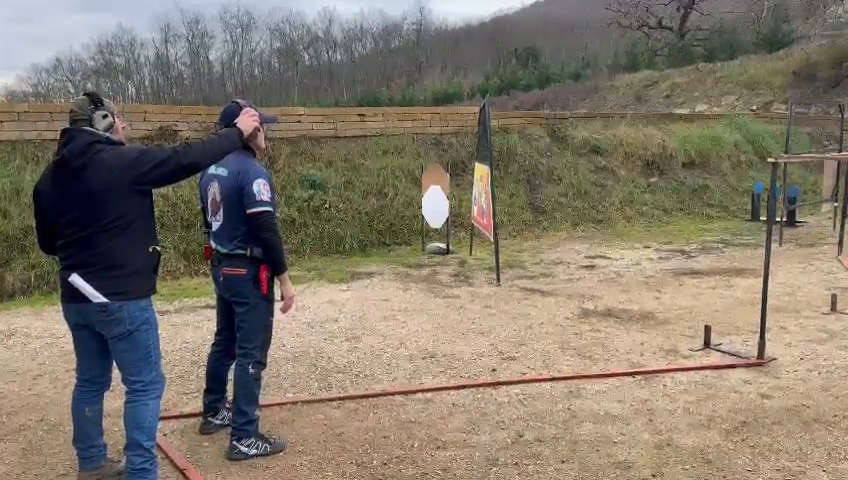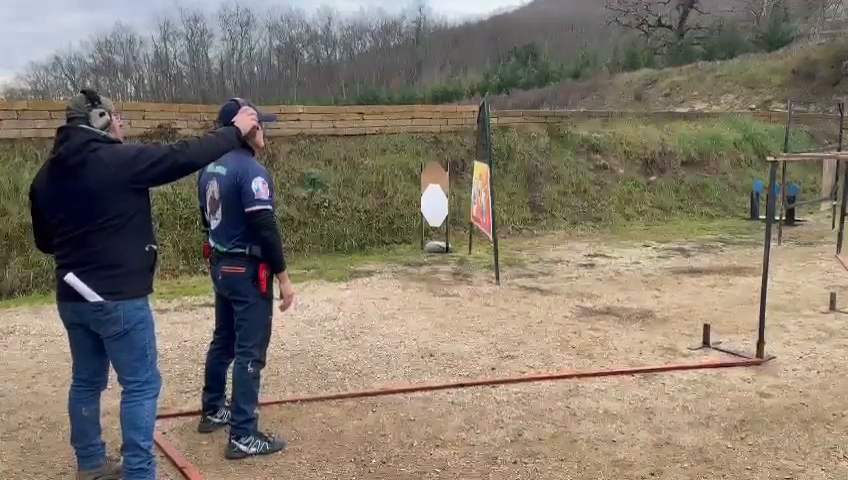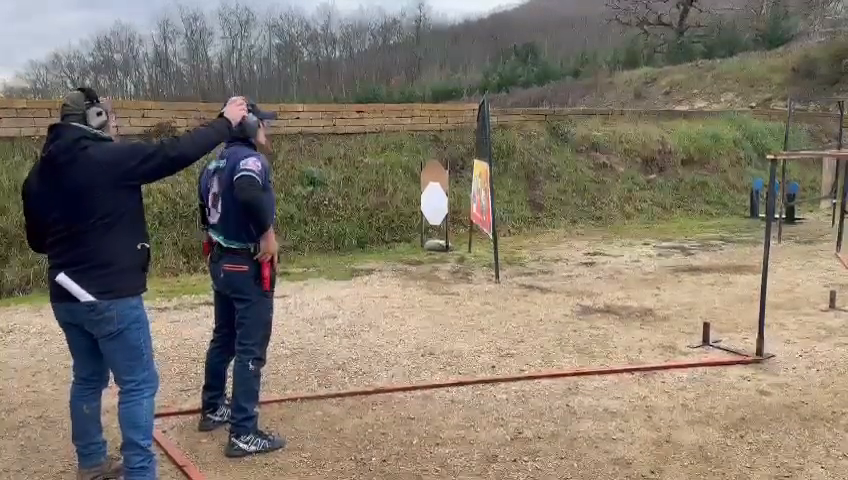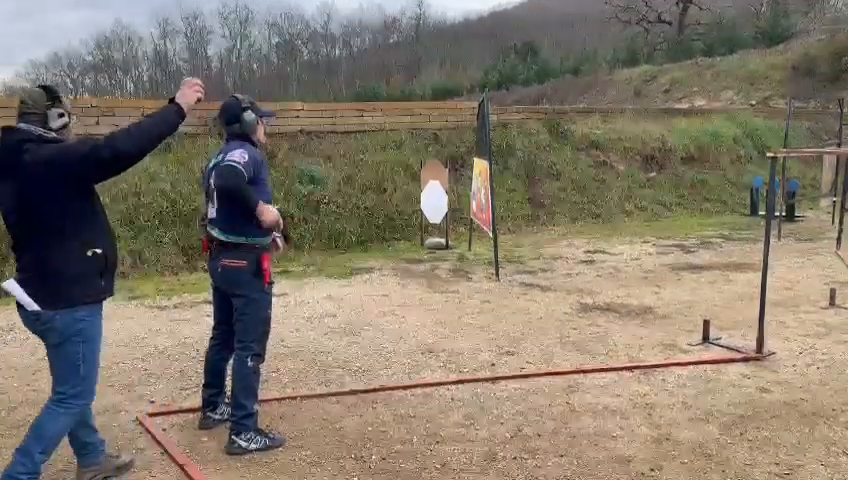
dt=0.5s
person 1, frame 1
left shoulder: (51, 177)
right shoulder: (121, 162)
left elbow: (47, 242)
right elbow: (188, 158)
right wrist: (237, 131)
left hip: (77, 298)
right hip: (122, 298)
left knee: (90, 381)
right knee: (145, 385)
person 1, frame 2
left shoulder: (47, 174)
right shoulder: (118, 160)
left elbow: (44, 241)
right elbow: (186, 156)
right wrist: (236, 130)
left hip: (72, 296)
right hip: (118, 298)
left knee: (86, 381)
right knee: (141, 385)
person 1, frame 3
left shoulder: (40, 173)
right shoulder: (107, 158)
left elbow: (37, 240)
right elbow: (176, 152)
right wrist: (226, 121)
left hip: (67, 296)
right hip: (111, 297)
left knee: (88, 379)
right knee: (139, 384)
person 1, frame 4
right shoulder: (53, 160)
right elbow: (120, 148)
right wrist: (178, 107)
left hip: (45, 297)
right hip: (69, 300)
left knee: (72, 387)
right knee: (73, 395)
person 2, frame 1
left shoulder: (211, 170)
right shoulder: (252, 172)
right elbow: (266, 231)
right wrist: (284, 279)
left hip: (221, 268)
right hip: (249, 272)
left knee: (224, 342)
right knee: (250, 354)
left ankle: (214, 413)
right ankle: (244, 438)
person 2, frame 2
left shoulder: (210, 168)
right shoulder: (251, 170)
right elbow: (265, 228)
right wrist: (283, 277)
left hip: (221, 266)
right hip: (248, 270)
left knee: (223, 340)
right knee: (249, 352)
left ankle: (213, 411)
right ankle: (243, 436)
person 2, frame 3
left shoulder: (213, 165)
right shoulder: (249, 157)
left elbow: (206, 216)
right elbow: (248, 193)
right wrist: (267, 233)
left hip: (220, 262)
right hip: (248, 266)
left knee: (223, 338)
right knee: (251, 350)
left ankle: (213, 409)
right ankle: (243, 434)
person 2, frame 4
left shoulder: (218, 159)
right shoulder: (246, 152)
right elbow: (229, 182)
left wrist: (264, 231)
right wrist: (261, 208)
left hip: (220, 257)
right hip: (246, 262)
left knee: (223, 336)
right knee: (249, 347)
left ankle: (212, 408)
right ankle: (243, 433)
